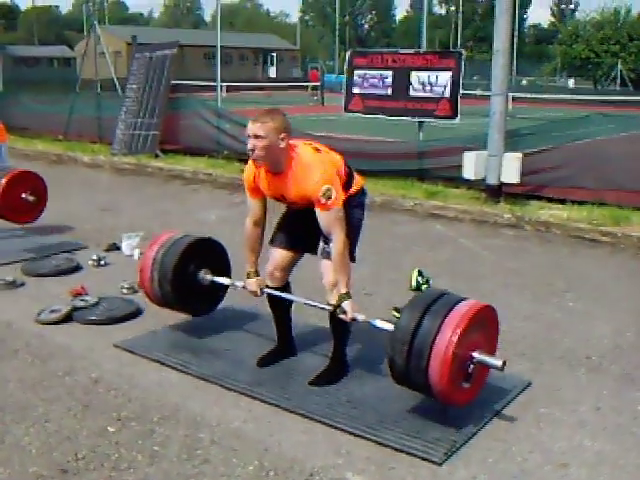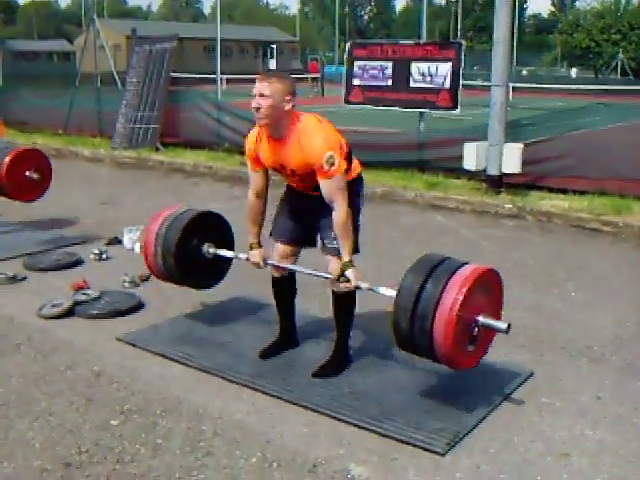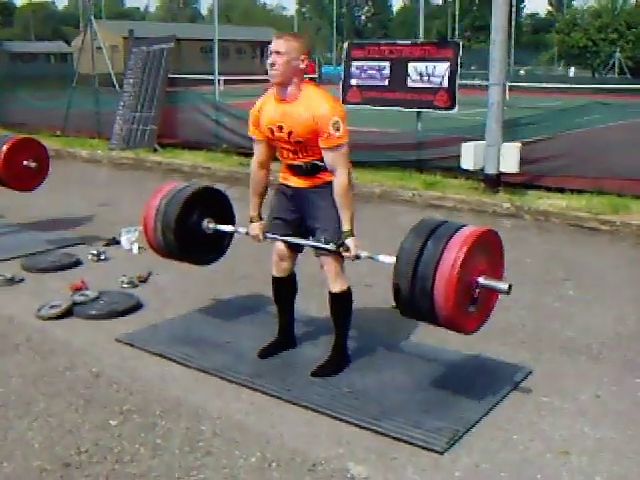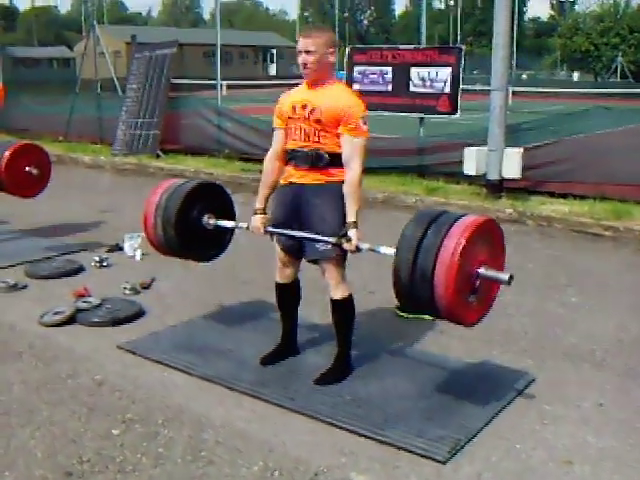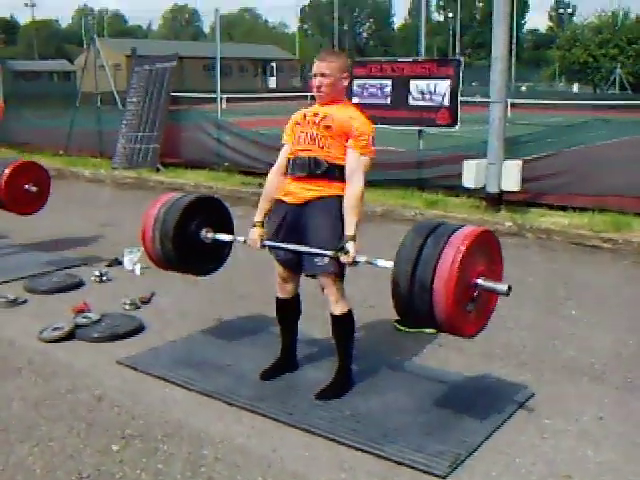
dt=0.2s
person 1, frame 1
left shoulder: (315, 172)
right shoulder: (253, 171)
left elbow: (336, 237)
right elbow: (254, 222)
left wrist: (345, 295)
right wrist: (251, 273)
left hip: (345, 202)
right hip: (301, 205)
left knee: (330, 280)
right knee: (274, 271)
left ankle: (339, 360)
right ankle: (285, 343)
person 1, frame 2
left shoulder: (317, 140)
right shoulder: (256, 140)
left elbow: (338, 205)
right elbow: (256, 194)
left wrist: (348, 263)
right wrist: (254, 244)
left hip: (342, 189)
right hip: (299, 190)
left knee: (336, 270)
right knee: (279, 260)
left ankle: (341, 351)
right ankle: (286, 335)
person 1, frame 3
left shoulder: (322, 108)
right shoulder: (261, 109)
left elbow: (341, 174)
right elbow: (260, 165)
left wrist: (348, 232)
right wrist: (255, 217)
left hip: (325, 188)
right hip: (289, 187)
left knee: (332, 267)
right knee: (280, 260)
left ankle: (340, 351)
right ankle: (285, 335)
person 1, frame 4
left shoulder: (347, 102)
right shoulder: (287, 100)
left elbow: (353, 166)
right elbow: (275, 156)
left wrist: (352, 222)
right wrist: (260, 207)
left hip: (327, 190)
right hip: (290, 188)
left knee: (333, 274)
right knee: (284, 267)
left ankle: (344, 358)
right ankle: (288, 342)
person 1, frame 5
left shoulder: (356, 122)
right shoulder: (299, 117)
left elbow: (355, 181)
right elbow: (278, 170)
left wrist: (350, 235)
right wrist: (258, 220)
left hip: (325, 205)
right hip: (286, 203)
left knee: (331, 288)
right knee: (284, 281)
left ankle: (344, 372)
right ankle: (288, 356)
